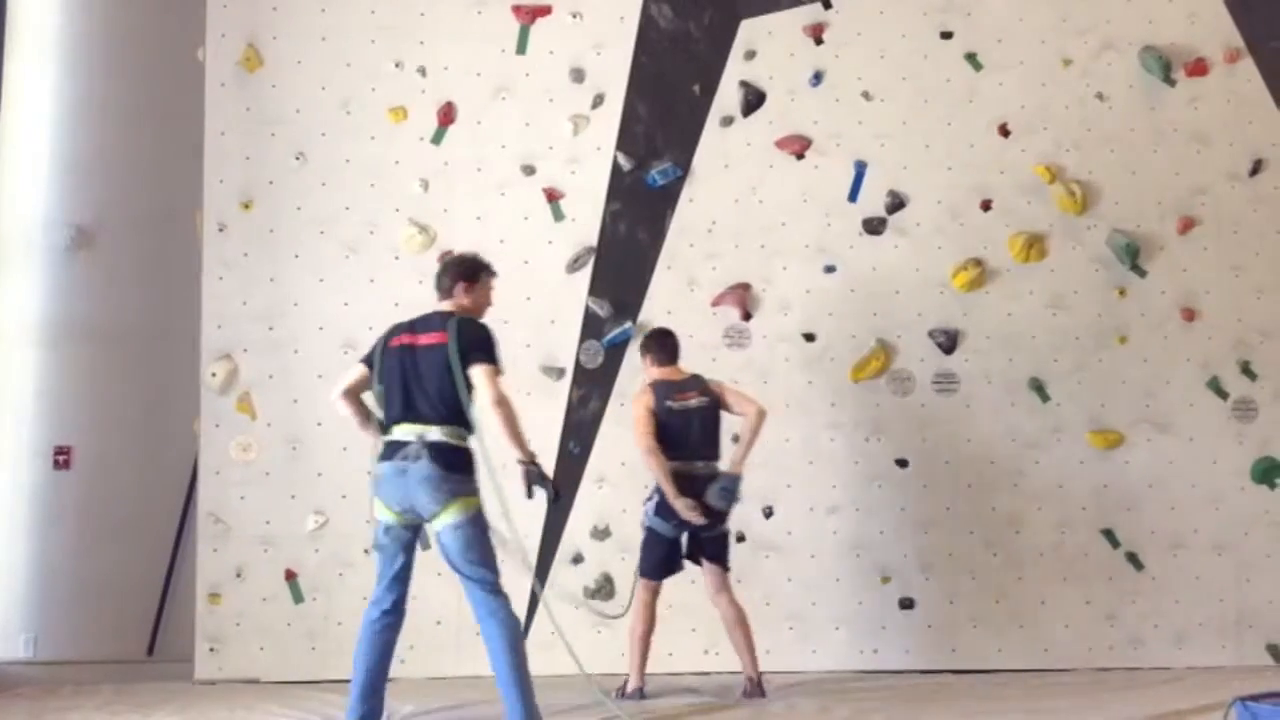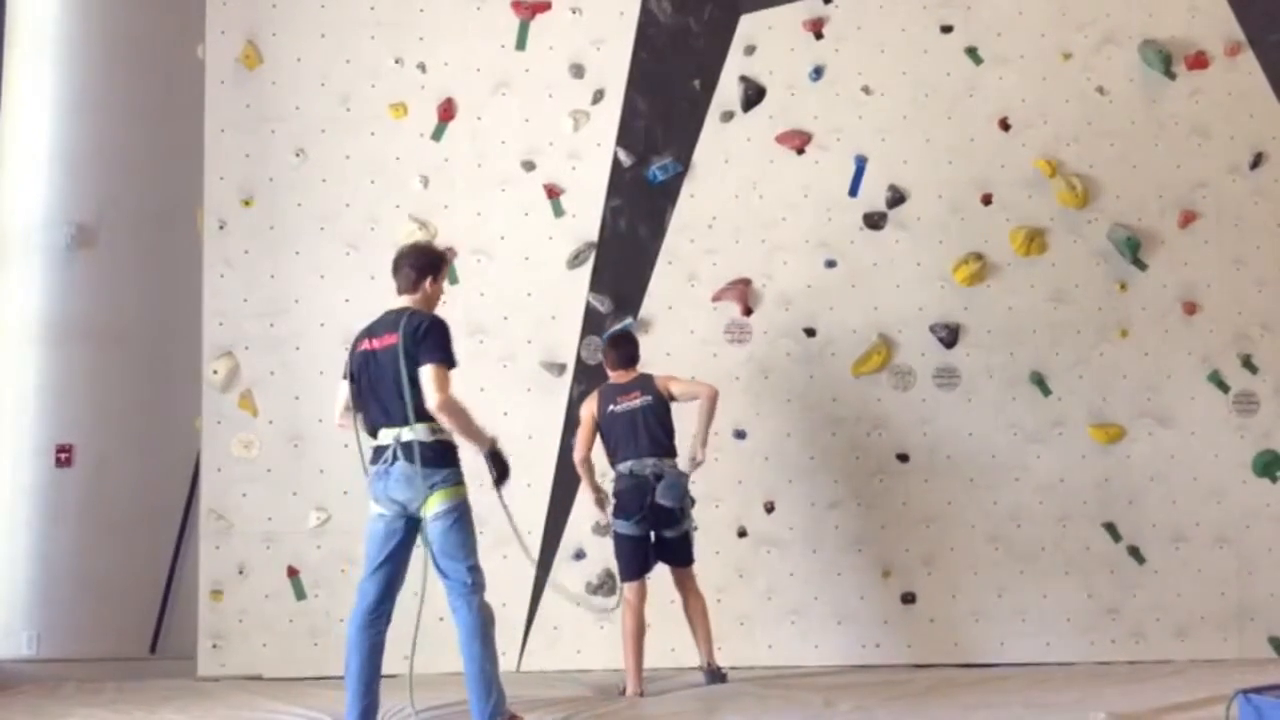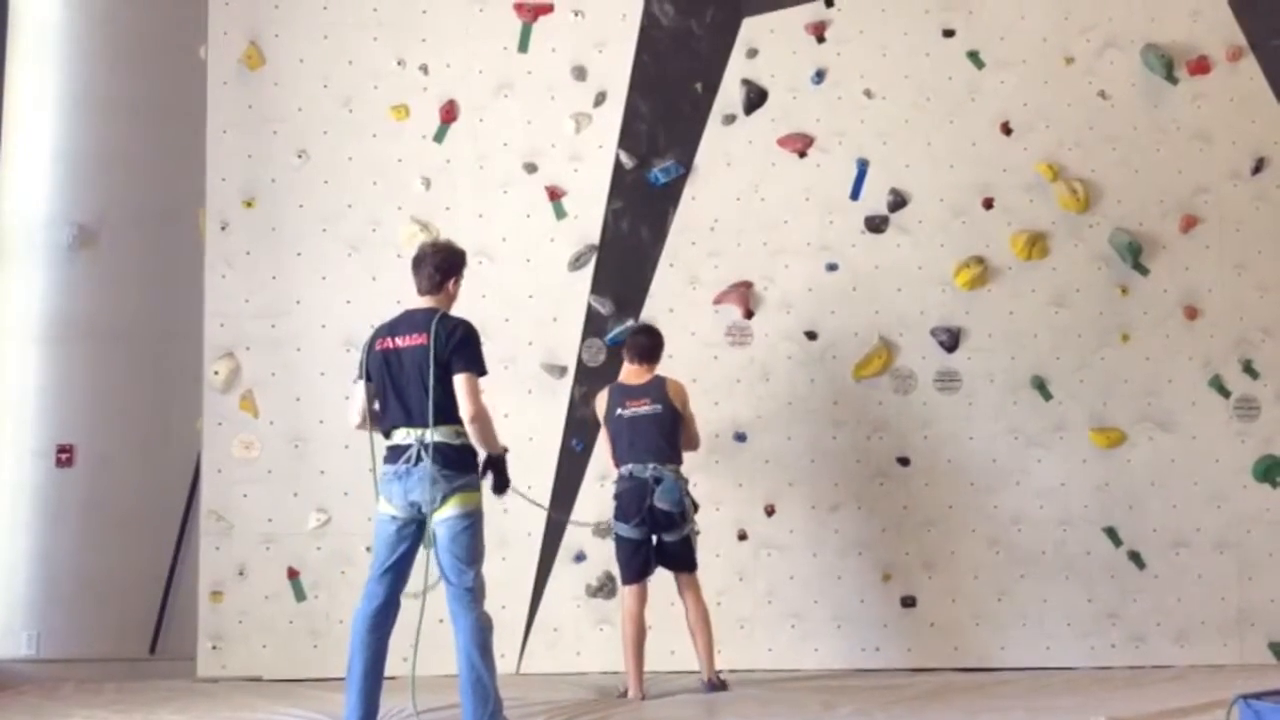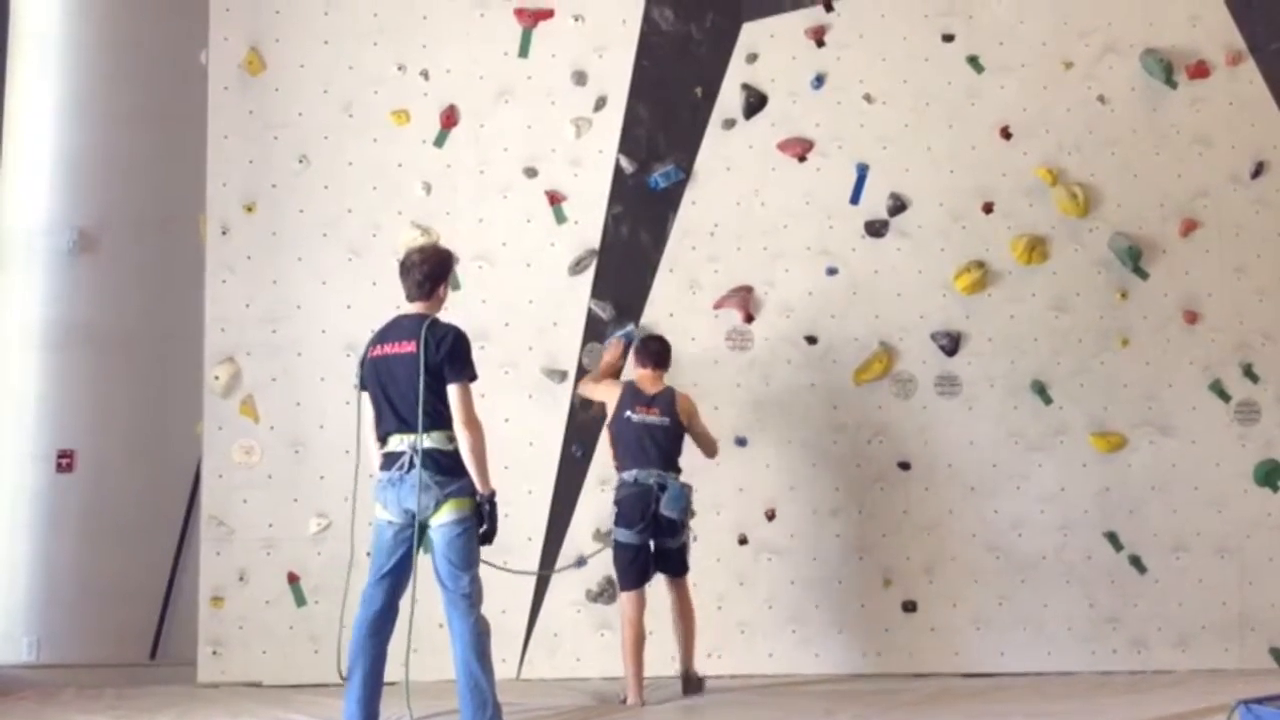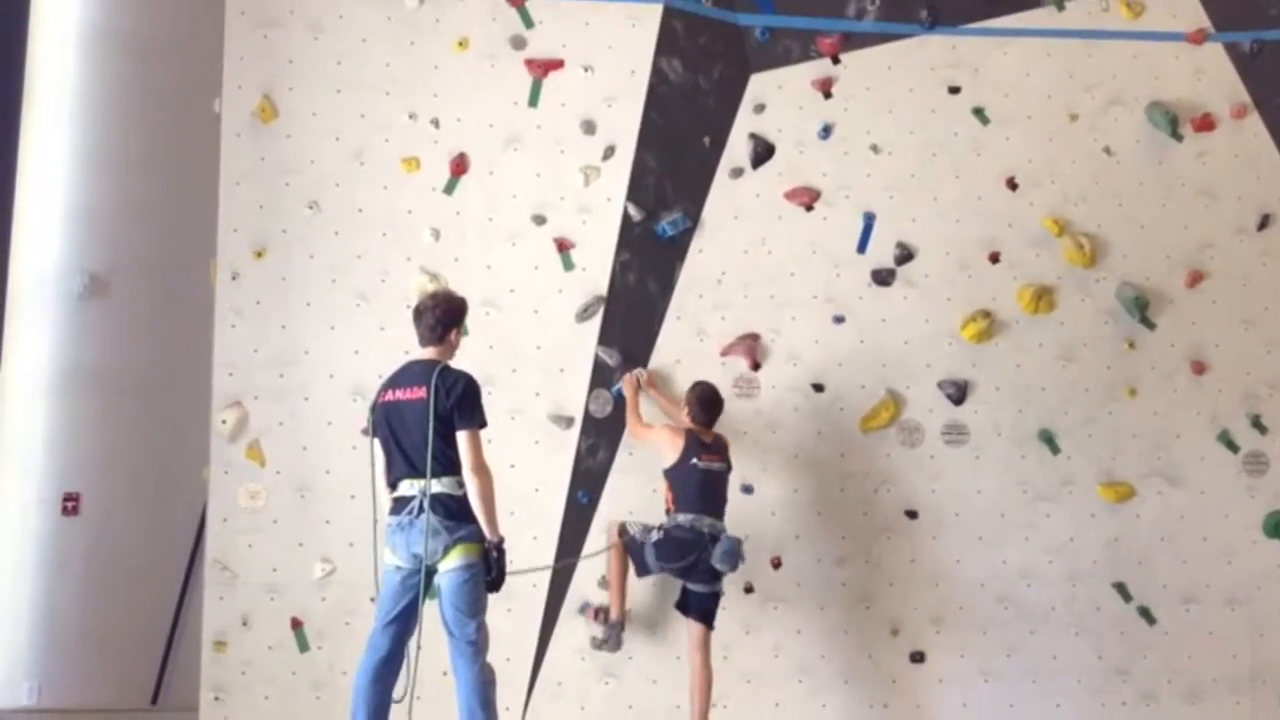
dt=1s
person 1, frame 1
left shoulder: (396, 335)
right shoulder: (470, 332)
left elbow: (343, 393)
right elbow: (492, 398)
right wrist: (526, 456)
left hip: (391, 472)
right hip: (442, 473)
left knee: (386, 600)
right knee: (489, 595)
person 1, frame 2
left shoulder: (365, 337)
right shoulder: (427, 326)
left elbow: (343, 414)
right elbow: (439, 400)
right wrist: (488, 445)
left hip: (383, 471)
right hip: (430, 469)
left knee: (373, 595)
right knee: (465, 590)
person 1, frame 3
left shoulder: (382, 336)
right shoulder: (456, 331)
left elbow: (359, 416)
right elbow: (471, 412)
right wrist: (496, 455)
left hip: (396, 473)
right hip: (448, 473)
left knee: (378, 595)
right knee: (465, 598)
person 1, frame 4
left shoulder: (377, 343)
right shoulder: (447, 338)
left elbow: (371, 427)
right elbow: (465, 423)
right wrist: (486, 491)
left hip: (392, 481)
right hip: (442, 479)
left knee: (377, 600)
right knee: (462, 602)
person 1, frame 5
left shoulder: (387, 389)
right shoulder: (457, 384)
left elbow: (386, 470)
right elbow: (473, 469)
right wrist: (494, 539)
left hip: (401, 524)
right hip: (451, 524)
left knee: (384, 643)
right knee: (467, 647)
person 2, frame 1
left shoulder: (647, 395)
right shoulder: (709, 387)
left elbow: (648, 448)
right elbow: (756, 412)
left wrist: (674, 498)
right wrist: (736, 465)
left hip: (674, 495)
right hip: (711, 493)
left knee: (646, 591)
right knee: (721, 590)
left ankle: (635, 683)
right ankle: (752, 674)
person 2, frame 2
left shoulder: (594, 401)
right shoulder: (658, 383)
left elbow: (581, 457)
right elbow: (709, 392)
left wrist: (595, 491)
right wrist: (700, 444)
left hip: (629, 493)
right hip: (668, 488)
left knee: (633, 593)
right knee: (686, 580)
left ankle: (633, 684)
right ankle: (710, 665)
person 2, frame 3
left shoulder: (605, 397)
right shoulder: (673, 389)
left elbow: (613, 455)
right elbow: (692, 442)
left hip: (630, 495)
right hip: (671, 493)
left knee: (633, 597)
right knee: (689, 587)
left ankle: (634, 688)
right ankle: (709, 674)
person 2, frame 4
left shoulder: (617, 392)
right shoulder: (681, 401)
left elbow: (584, 385)
right elbow: (710, 449)
left wrist: (608, 362)
left hip: (632, 500)
right hip: (671, 502)
left knee: (632, 603)
right knee: (679, 587)
left ankle: (634, 697)
right ankle: (688, 674)
person 2, frame 5
left shoulder: (673, 438)
right shoulder: (722, 445)
left elbow: (634, 427)
right elbow: (693, 425)
left wrist: (631, 394)
right wrist: (652, 390)
left hip: (678, 541)
right hip: (712, 550)
left knee: (617, 531)
right knee: (699, 646)
left ankle: (614, 619)
